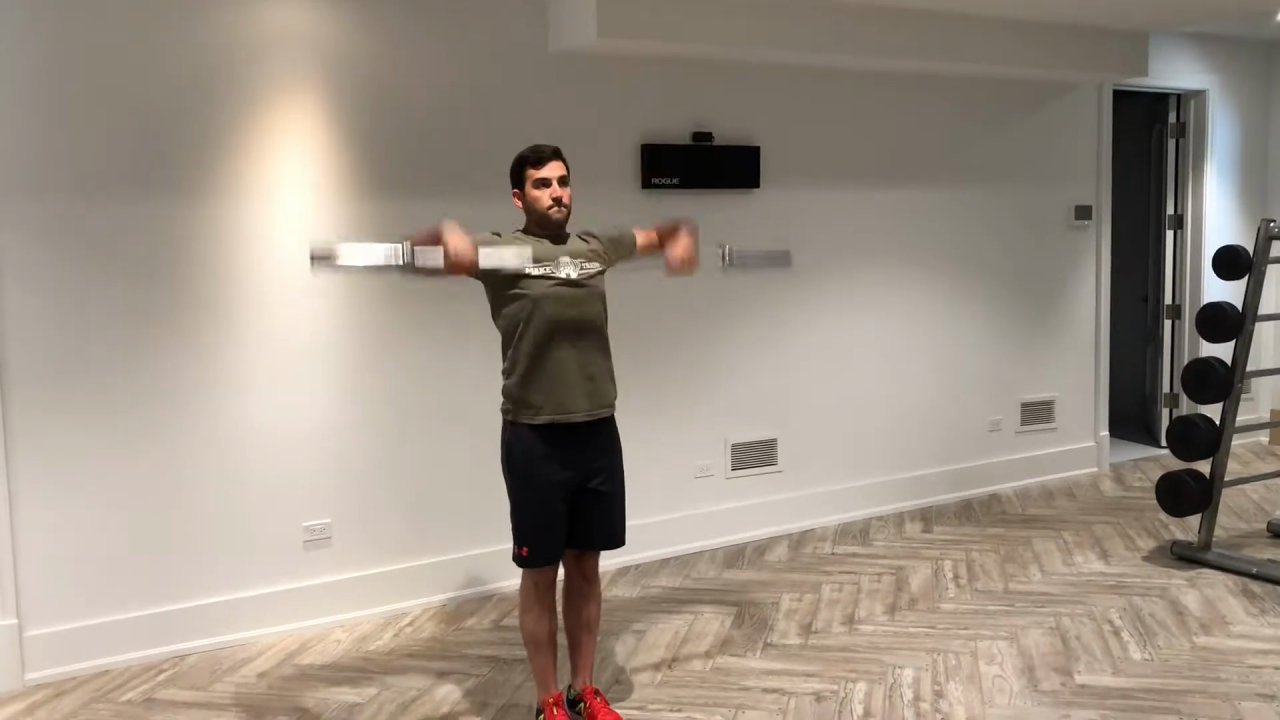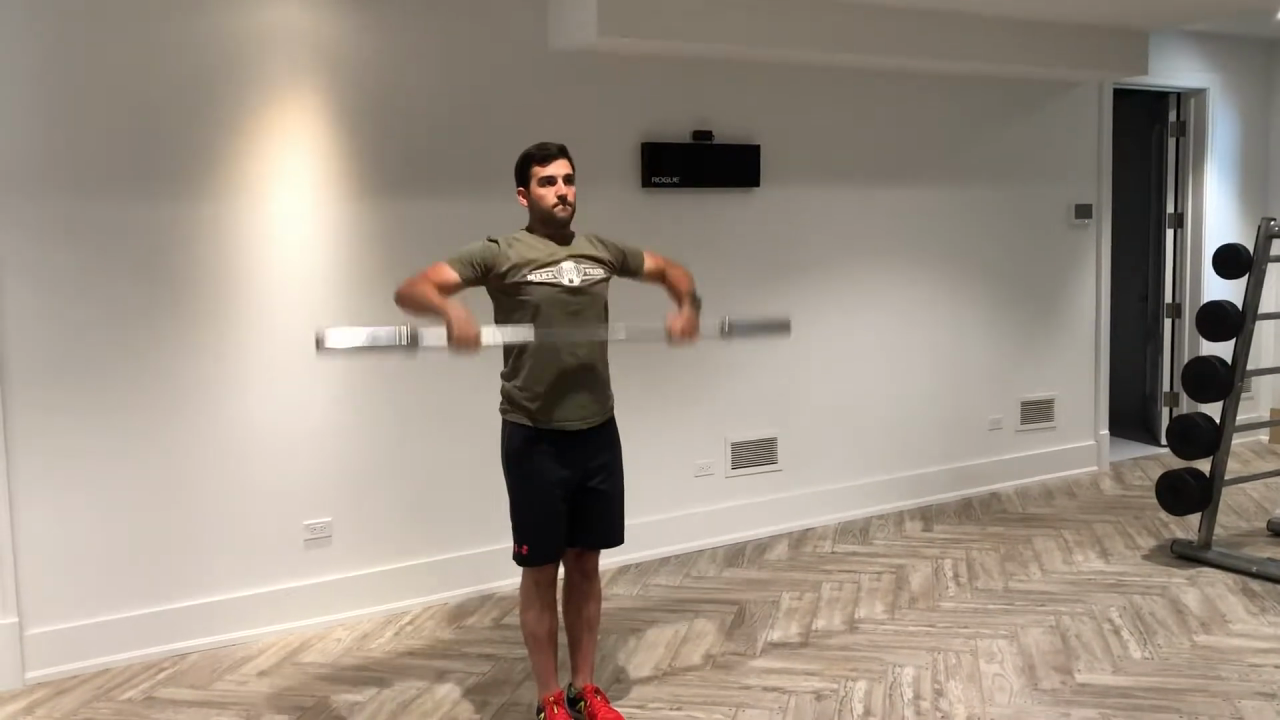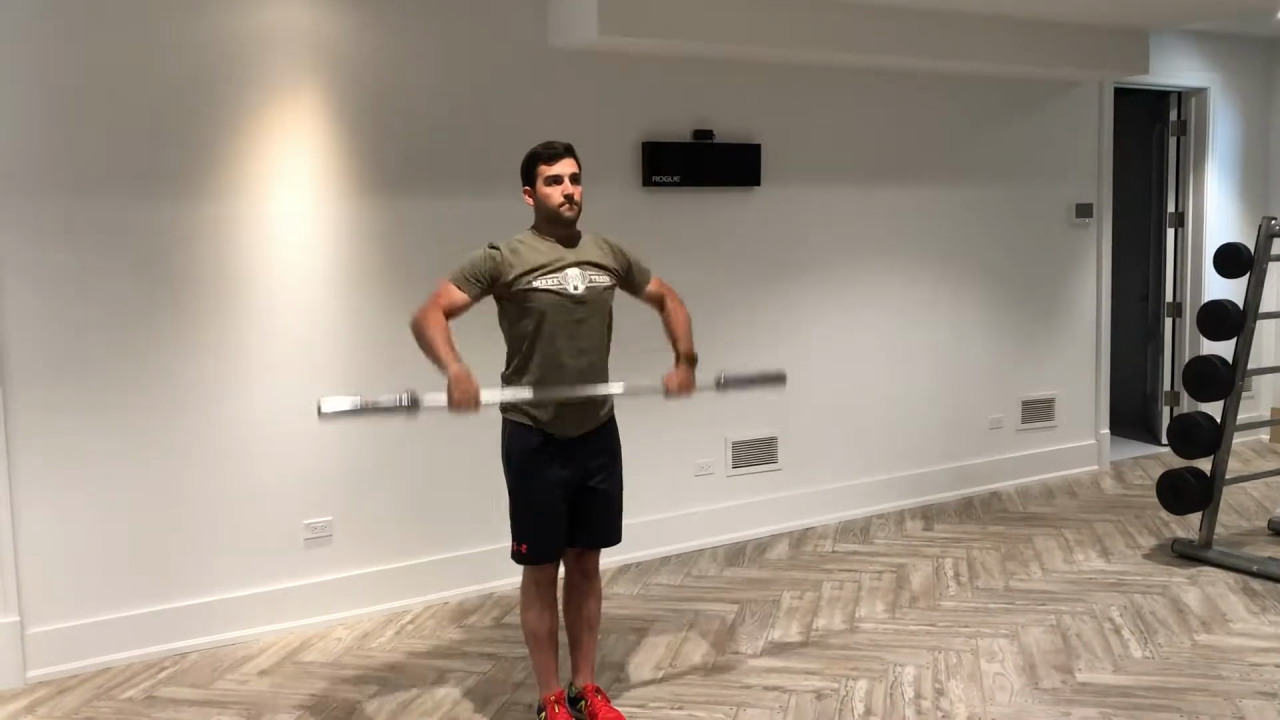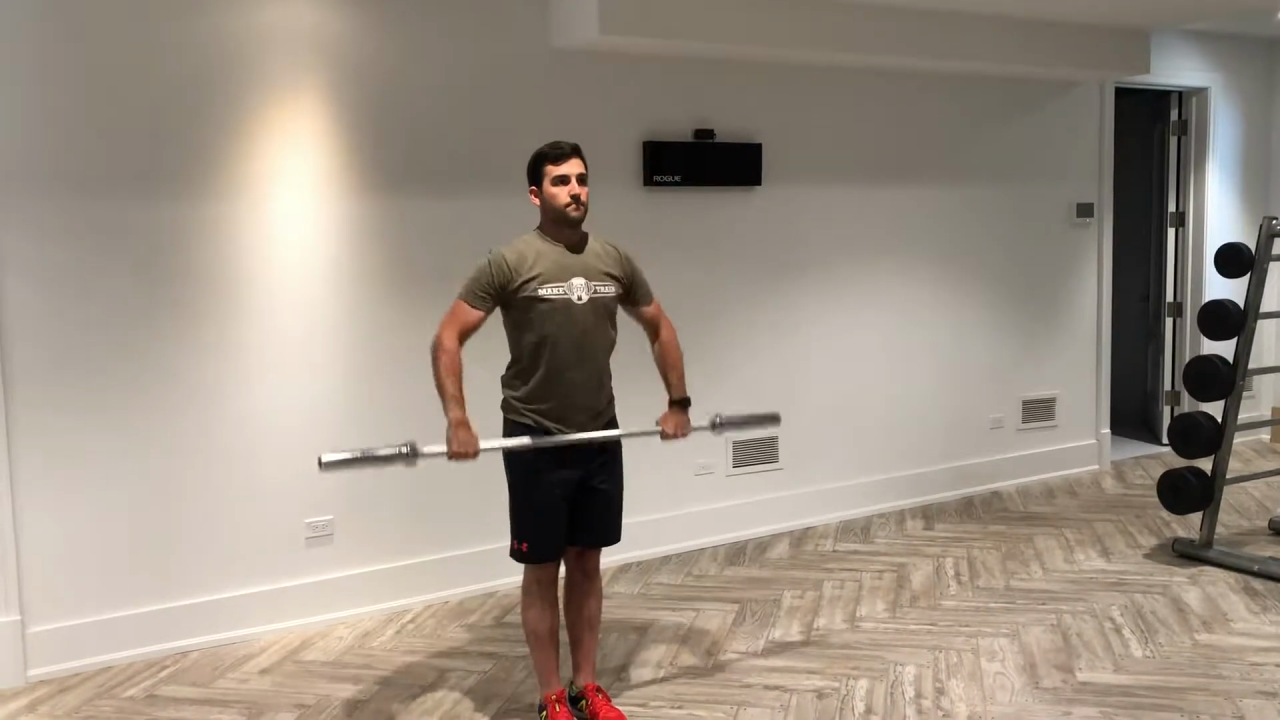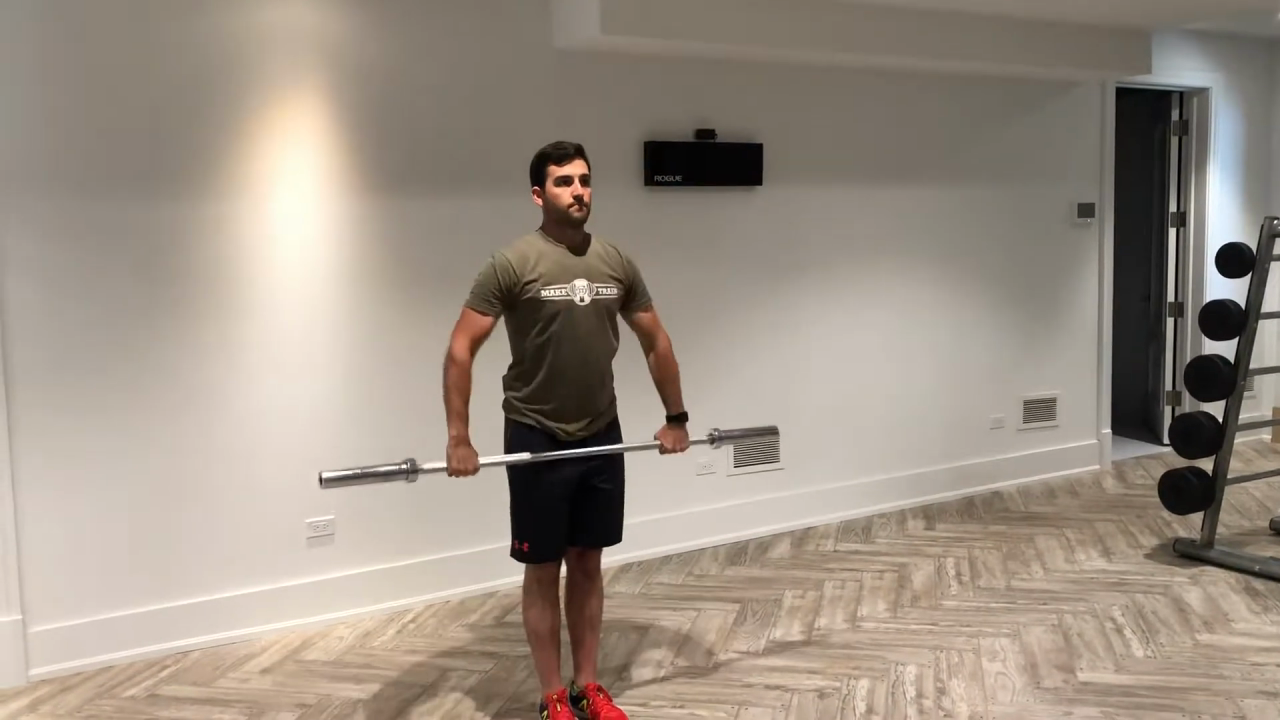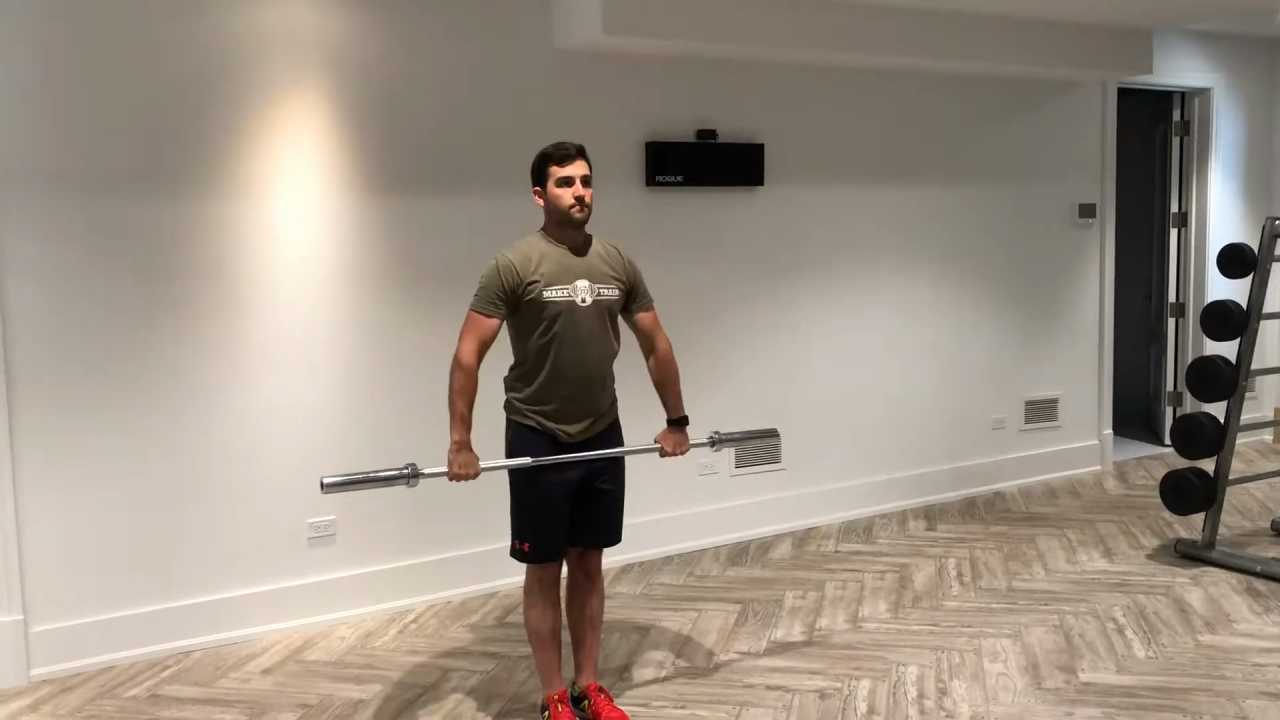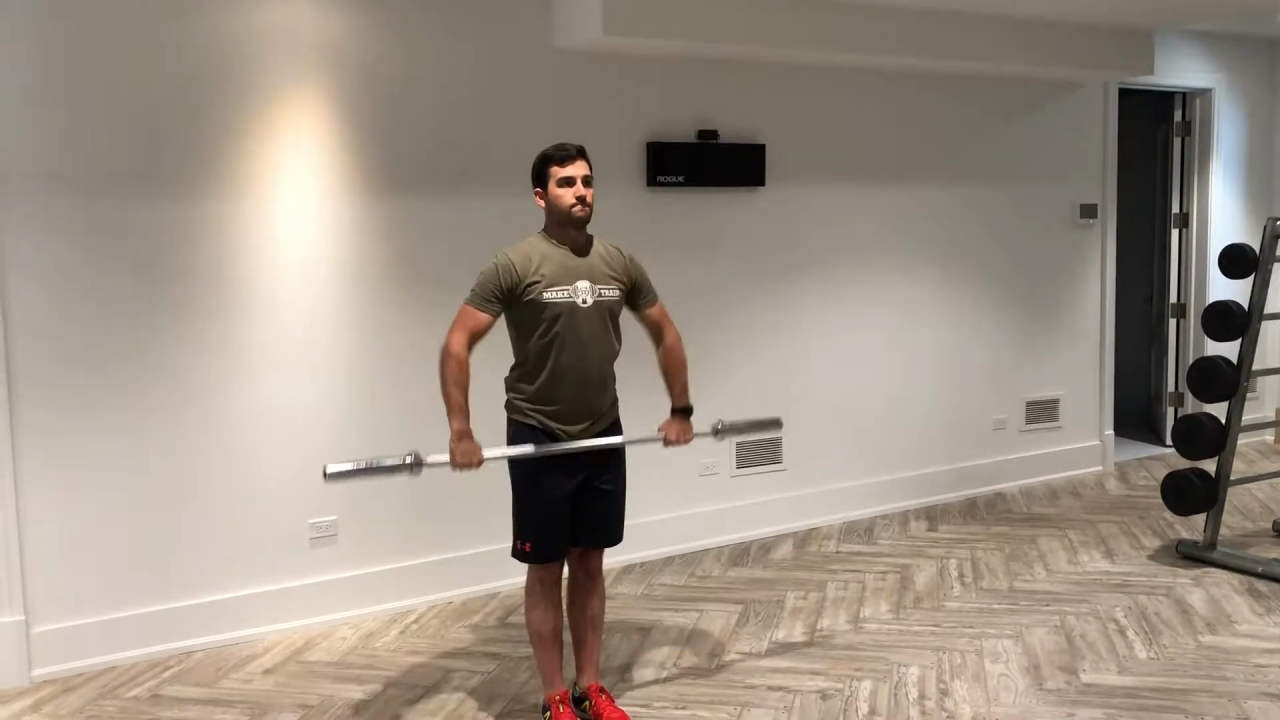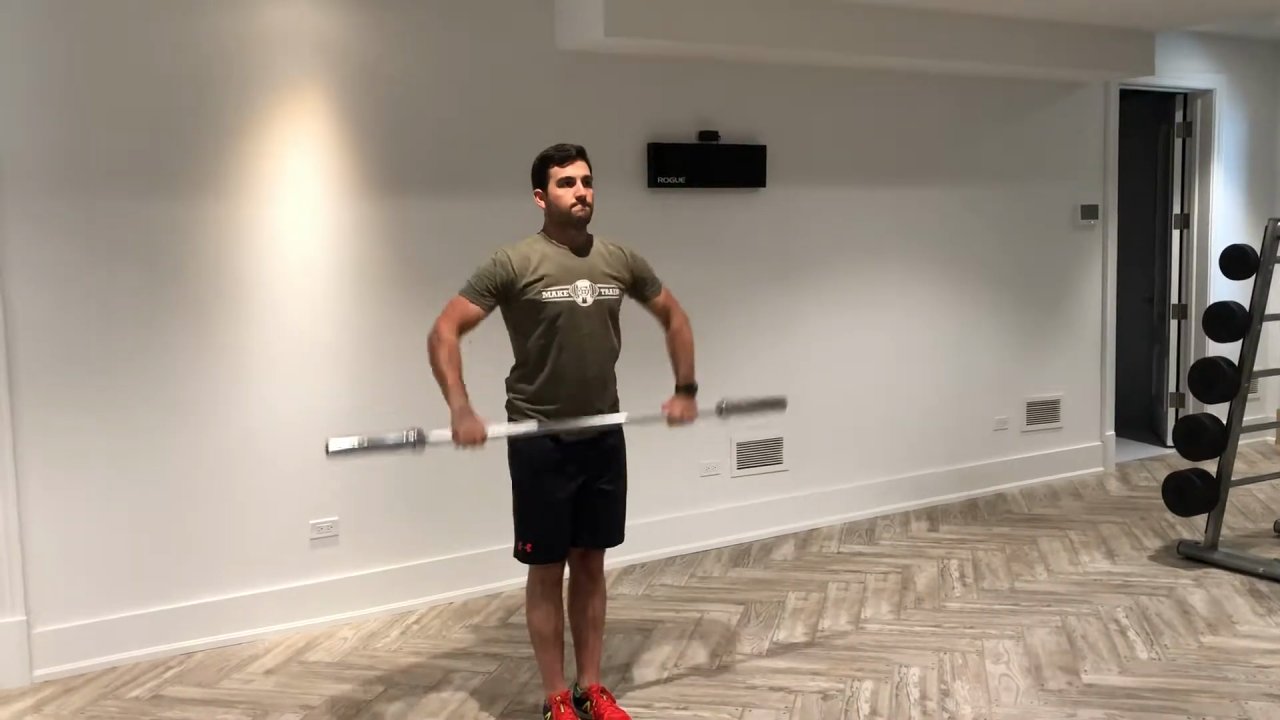
dt=0.1s
person 1, frame 1
left shoulder: (596, 244)
right shoulder: (500, 250)
left elbow: (662, 236)
left wrist: (682, 235)
right wrist: (444, 238)
left hip: (598, 432)
right hip: (535, 438)
left knee: (585, 565)
right knee: (540, 571)
person 1, frame 2
left shoulder: (602, 249)
right shoulder: (499, 252)
left elbow: (667, 267)
right elbow: (411, 288)
left wrist: (687, 305)
right wrist: (449, 309)
left hip: (598, 432)
right hip: (533, 437)
left knee: (585, 562)
right knee: (540, 568)
person 1, frame 3
left shoulder: (609, 252)
right shoulder: (505, 256)
left elbow: (668, 299)
right elbow: (428, 315)
left wrist: (684, 359)
right wrist: (455, 372)
left hip: (599, 433)
right hip: (535, 439)
left knee: (586, 563)
right knee: (542, 569)
person 1, frame 4
left shoulder: (614, 258)
right shoulder: (510, 262)
left elbow: (660, 327)
right elbow: (448, 336)
left wrist: (678, 402)
right wrist: (456, 418)
left hip: (599, 434)
right hip: (536, 439)
left knee: (586, 562)
right knee: (542, 568)
person 1, frame 5
left shoulder: (617, 262)
right shoulder: (512, 263)
left elbow: (655, 341)
right elbow: (461, 349)
left wrist: (676, 417)
right wrist: (458, 437)
left hip: (601, 433)
right hip: (537, 438)
left knee: (588, 561)
right knee: (544, 568)
person 1, frame 6
left shoulder: (618, 263)
right shoulder: (514, 265)
left elbow: (655, 344)
right elbow: (467, 353)
left wrist: (676, 421)
right wrist: (459, 442)
left hip: (602, 434)
right hip: (538, 439)
left knee: (589, 562)
right knee: (545, 569)
person 1, frame 7
left shoulder: (619, 261)
right shoulder: (515, 264)
left elbow: (665, 332)
right elbow: (457, 345)
left wrist: (679, 408)
right wrist: (460, 432)
left hip: (603, 437)
right hip: (540, 440)
left knee: (589, 562)
right knee: (546, 568)
person 1, frame 8
left shoulder: (621, 259)
right shoulder: (513, 264)
left elbow: (672, 316)
right elbow: (444, 332)
left wrist: (685, 387)
right wrist: (460, 410)
left hip: (604, 436)
right hip: (540, 441)
left knee: (591, 563)
right knee: (547, 569)
